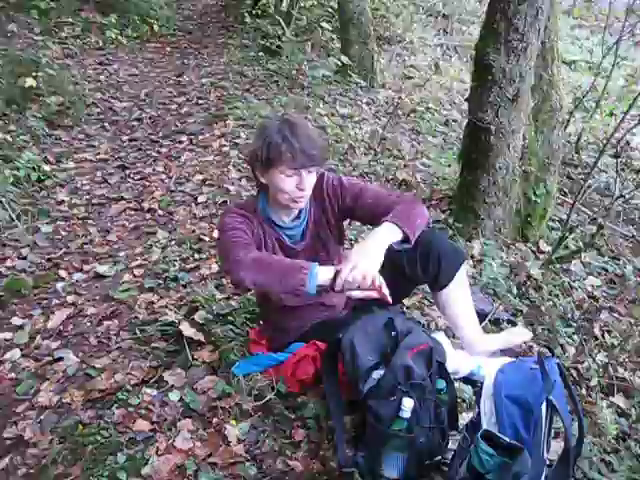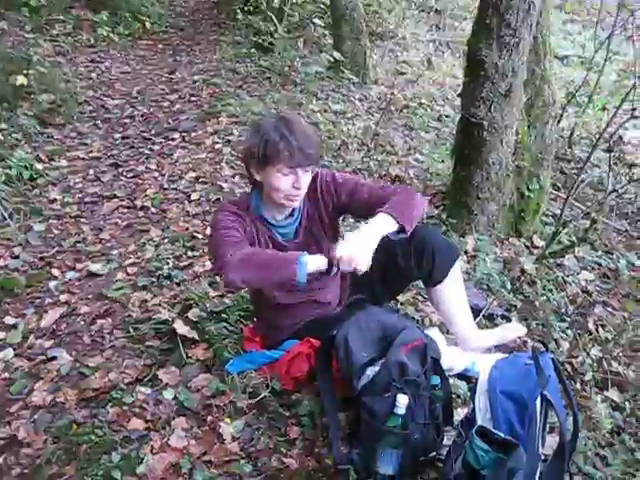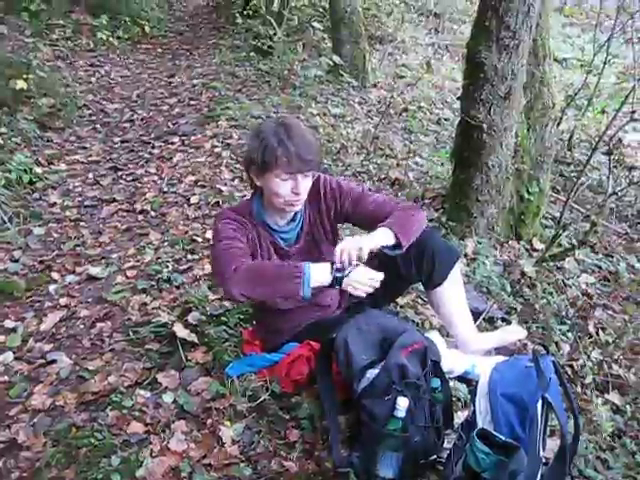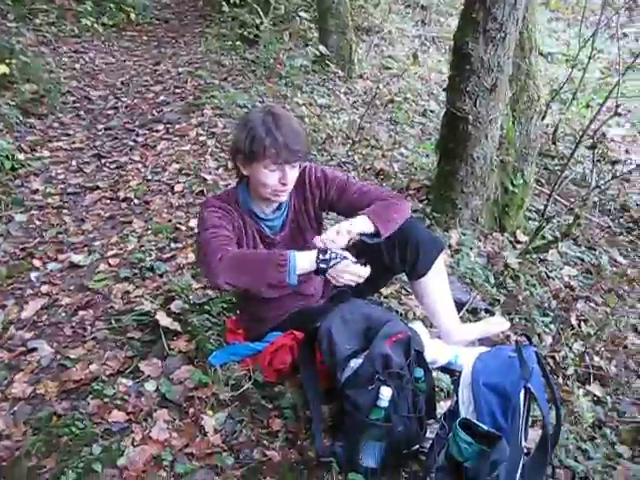
dt=0.3s
person 1, frame 1
left shoulder: (327, 190)
right shoulder: (240, 220)
left elbow: (413, 208)
right elbow: (243, 269)
left wrist: (377, 242)
right wrist: (334, 275)
left hip: (352, 297)
right hip: (303, 332)
left knee: (432, 244)
left ankle: (473, 343)
person 1, frame 2
left shoulder: (323, 187)
right shoulder: (233, 217)
left elbow: (410, 198)
right elbow: (231, 267)
left wrist: (371, 231)
right wrist: (325, 261)
left hip: (343, 293)
right hip: (297, 328)
left knee: (426, 241)
left ankle: (467, 339)
person 1, frame 3
left shoulder: (325, 192)
right shoulder: (235, 224)
left elbow: (411, 215)
right elbow: (234, 279)
left wrist: (371, 240)
right wrist: (332, 272)
left hip: (344, 298)
right hip: (296, 332)
left knee: (426, 243)
left ankle: (467, 342)
person 1, frame 4
left shoulder: (310, 180)
right shoulder: (221, 211)
left elbow: (395, 204)
right elbow: (219, 268)
left wrist: (351, 227)
right wrist: (317, 259)
left hip: (326, 287)
right hip: (279, 322)
left knee: (410, 233)
left ankle: (450, 332)
